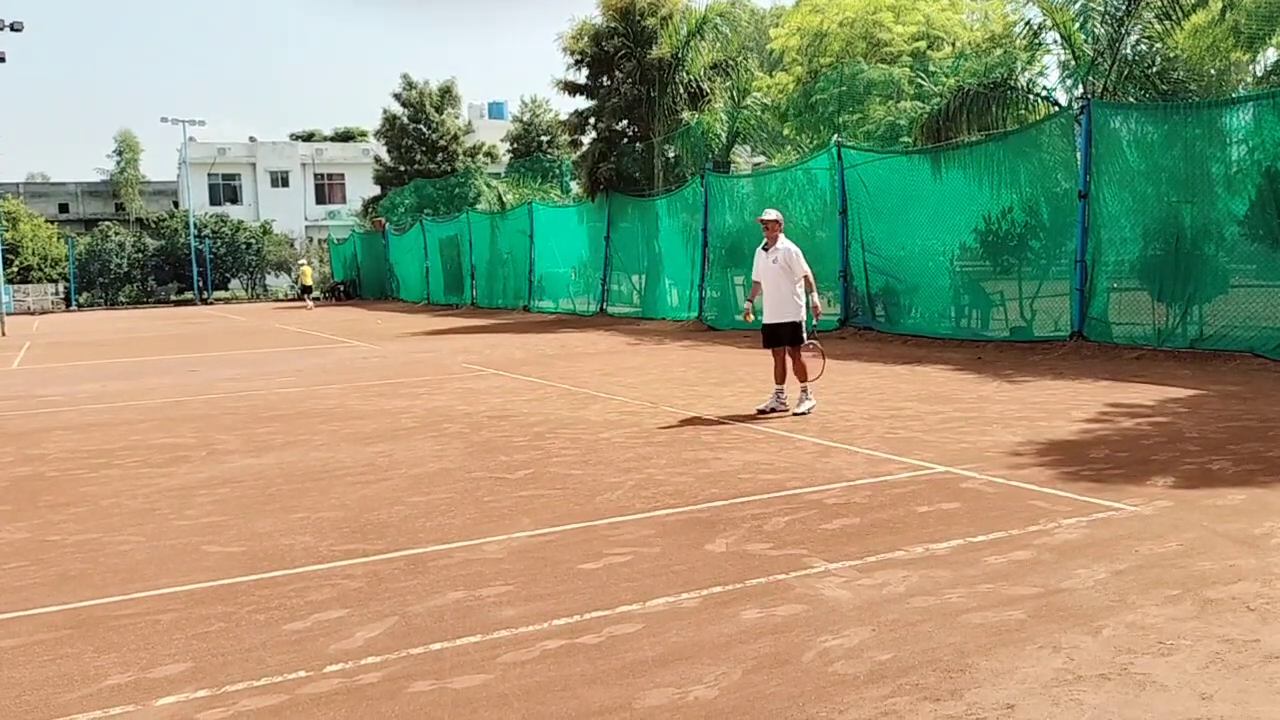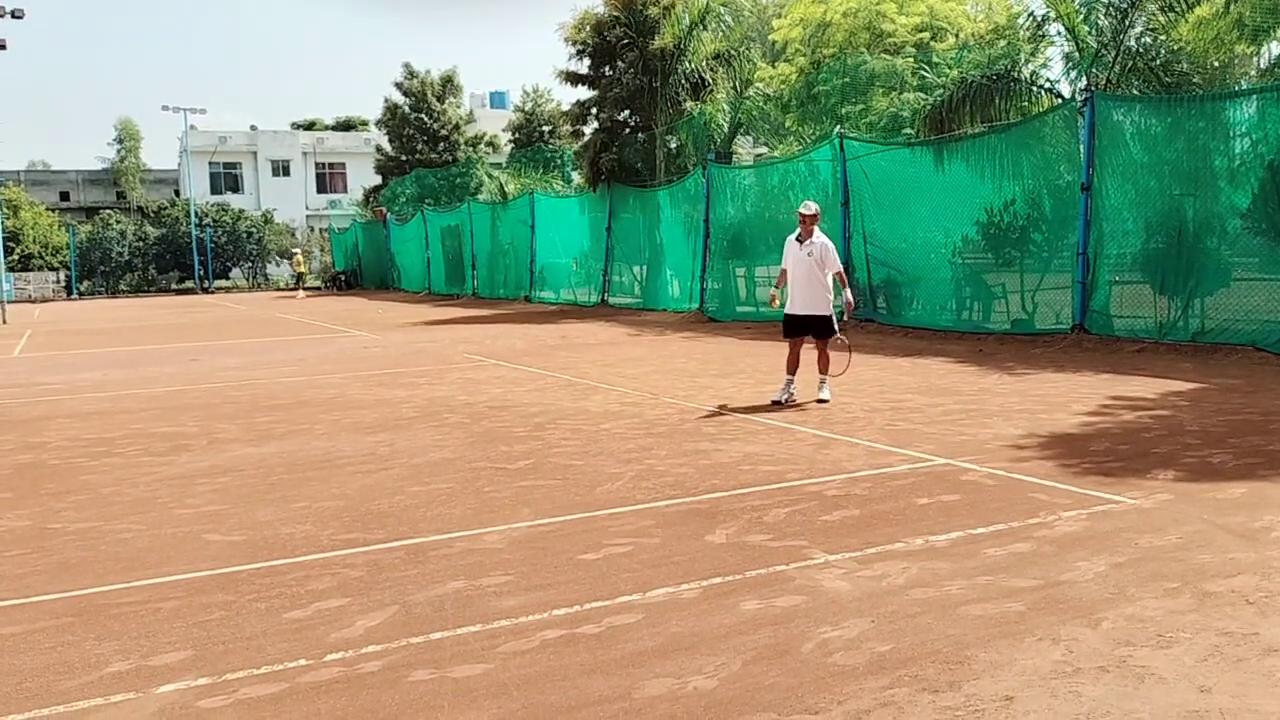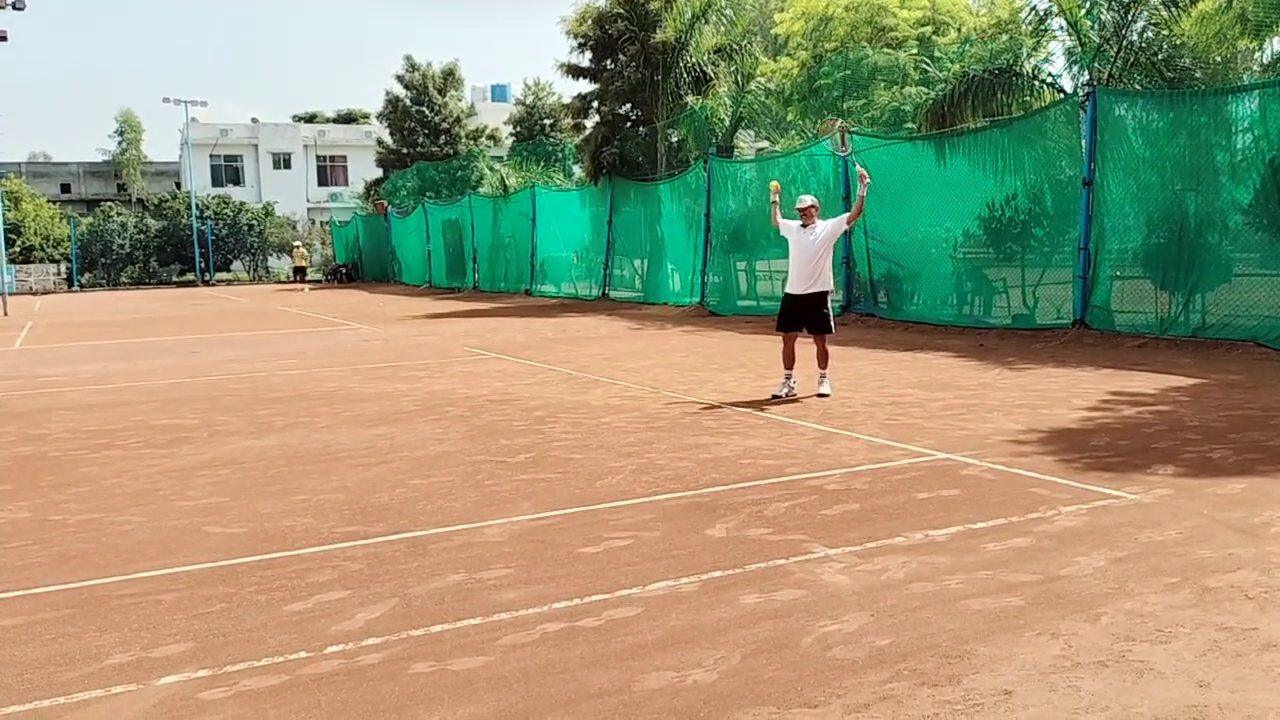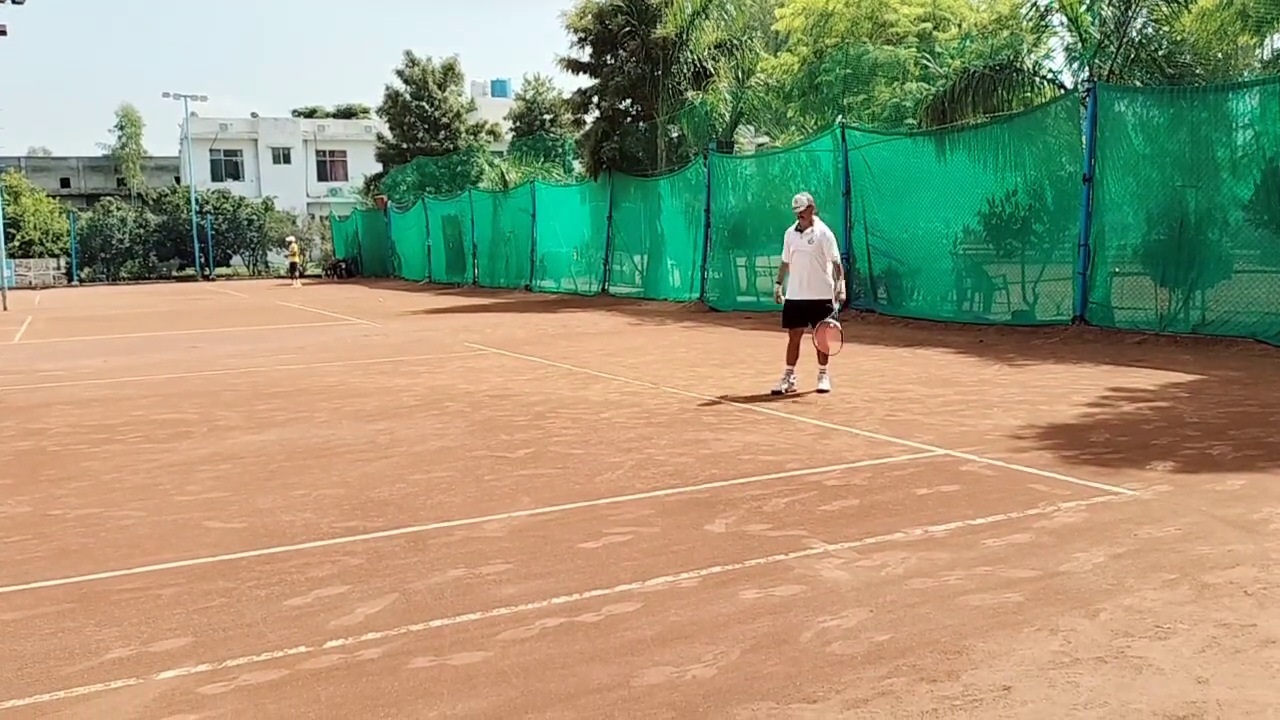
dt=1s
person 1, frame 1
left shoulder: (789, 249)
right shoulder: (760, 252)
left elbow: (806, 275)
right elbow: (757, 281)
left wrist: (814, 298)
right wrist: (749, 303)
left hip: (791, 314)
right hip: (771, 315)
left knee: (795, 354)
right knee: (778, 355)
left ankle: (806, 396)
right ankle: (780, 398)
person 1, frame 2
left shoulder: (824, 244)
right shoulder: (791, 241)
left elbow: (839, 271)
left wrist: (847, 293)
right wrist: (775, 289)
left hip: (820, 307)
right hip: (795, 307)
left knee: (821, 346)
right knee: (794, 346)
left ankle: (824, 386)
right ankle: (789, 388)
person 1, frame 3
left shoulder: (829, 228)
right shoulder: (793, 228)
left elbow: (856, 213)
right elbow: (776, 221)
left wrist: (863, 187)
right wrist: (775, 197)
left hip: (817, 294)
right hip: (792, 293)
left knee: (820, 340)
right knee: (788, 339)
left ankle: (824, 380)
right ankle: (789, 382)
person 1, frame 4
left shoulder: (823, 232)
right shoulder: (790, 233)
left elbow: (835, 262)
left wrist: (840, 285)
right wrist: (778, 285)
left hip: (820, 295)
right hip: (794, 295)
right knee: (794, 337)
left ankle: (823, 376)
right ankle: (789, 378)
